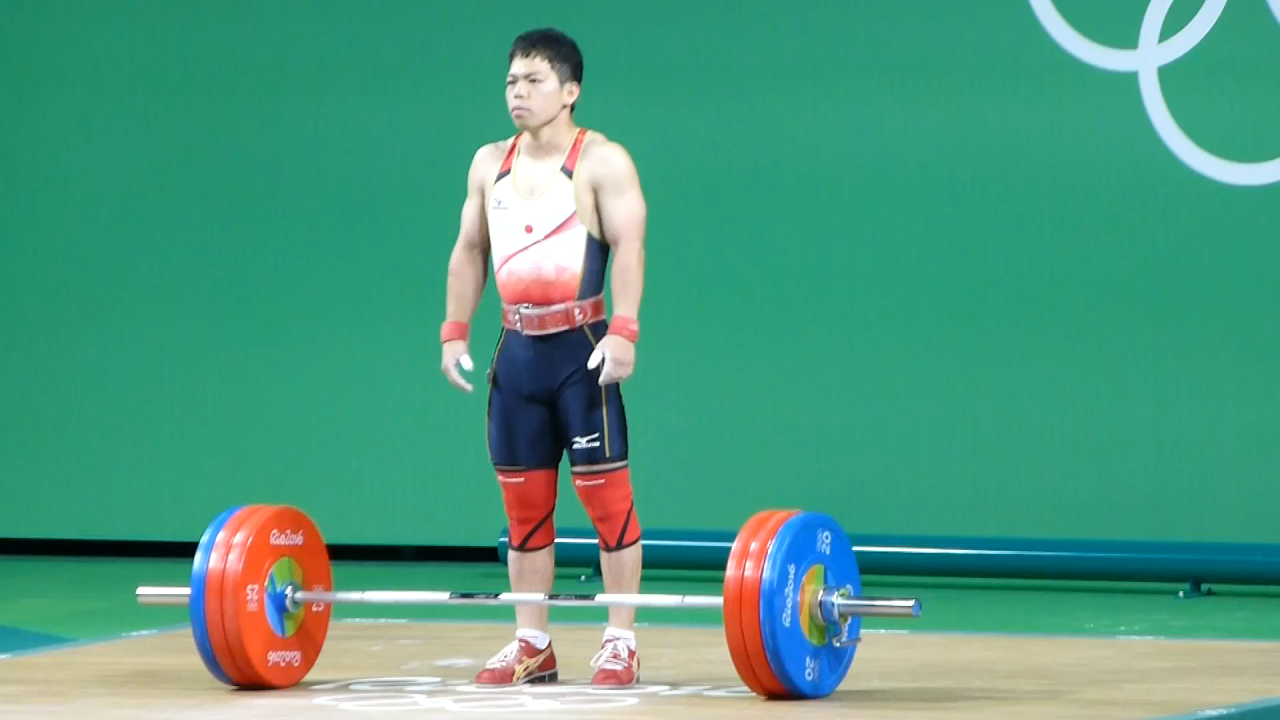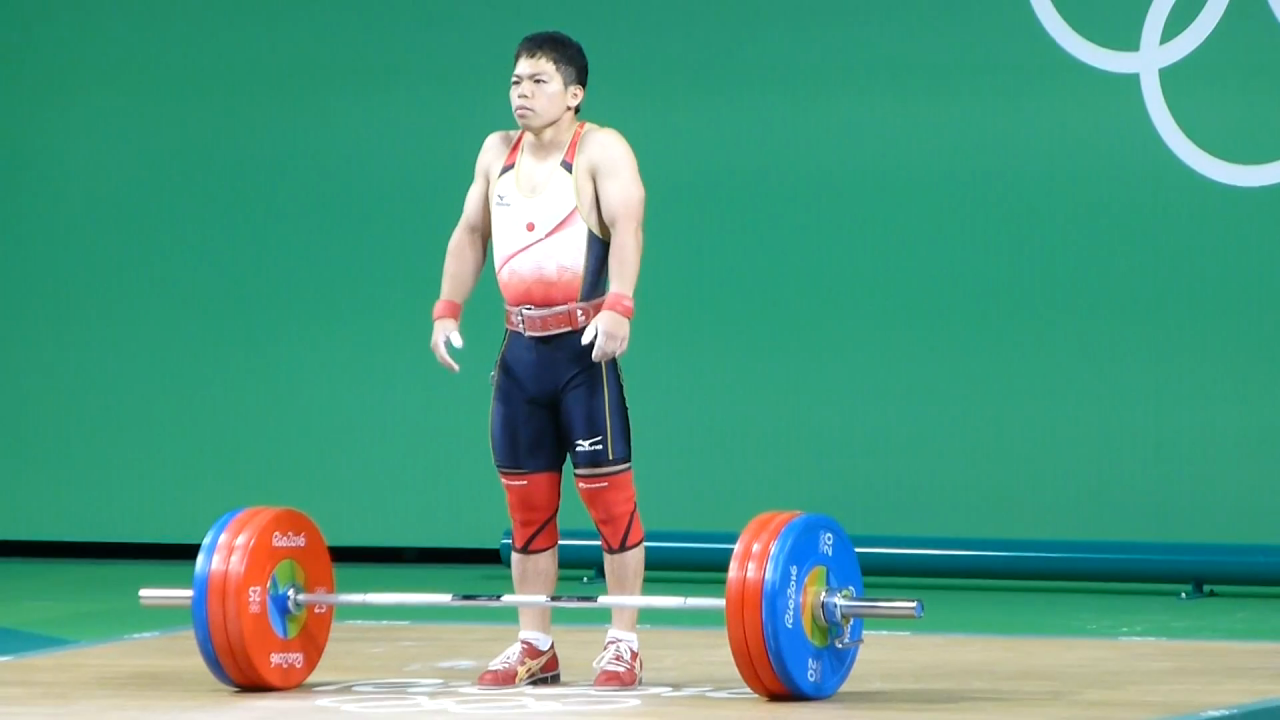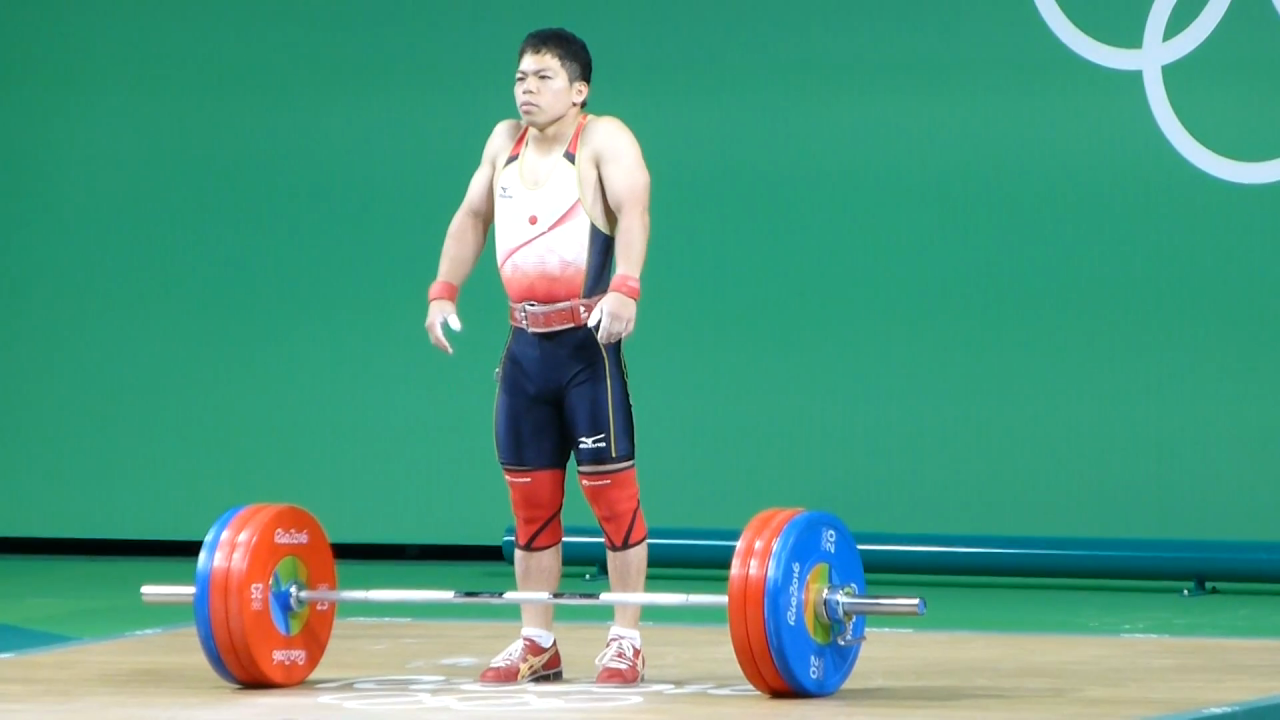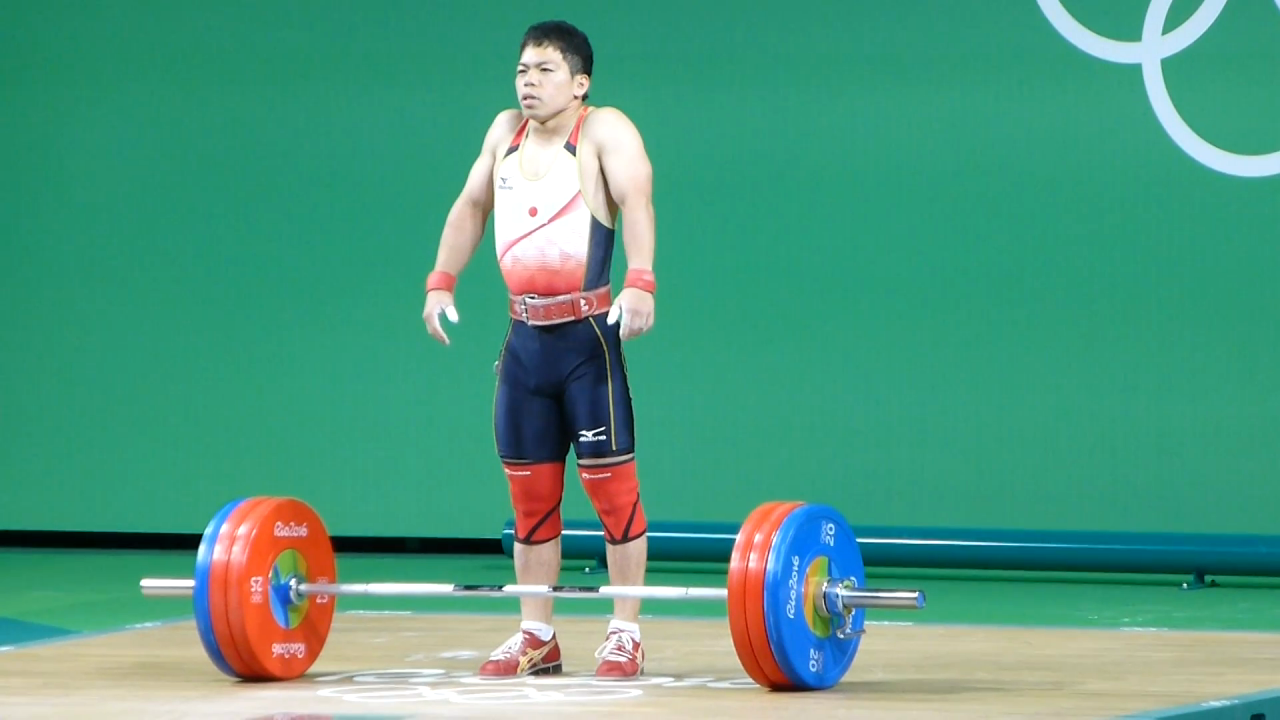
dt=0.2s
person 1, frame 1
left shoulder: (601, 158)
right shoulder: (489, 162)
left elbow: (628, 246)
right elbow: (469, 249)
left wrist: (623, 331)
right wrist: (455, 331)
left hip: (580, 348)
right hip: (516, 349)
left knee: (604, 493)
right knee: (523, 501)
left ankle: (620, 642)
right ankle: (531, 642)
person 1, frame 2
left shoulder: (601, 148)
right shoulder: (497, 151)
left elbow: (627, 227)
right elbow: (469, 233)
left wrist: (618, 306)
right wrist: (447, 310)
left hip: (582, 351)
right hip: (518, 350)
left knee: (609, 496)
right knee: (526, 502)
left ankle: (623, 644)
right ankle: (534, 644)
person 1, frame 3
left shoulder: (604, 139)
right shoulder: (505, 141)
left elbow: (634, 211)
right elbow: (471, 216)
left wrist: (626, 288)
right wrist: (443, 291)
left hip: (586, 345)
right hip: (524, 346)
left knee: (612, 492)
right knee: (530, 501)
left ankle: (625, 640)
right ankle: (536, 641)
person 1, frame 4
left shoulder: (605, 130)
right shoulder: (506, 131)
left elbow: (637, 202)
right elbow: (469, 206)
left wrist: (640, 282)
right wrist: (440, 282)
left hip: (587, 337)
right hip: (523, 339)
left knee: (611, 486)
right knee: (530, 494)
left ankle: (625, 634)
right ankle: (536, 635)
